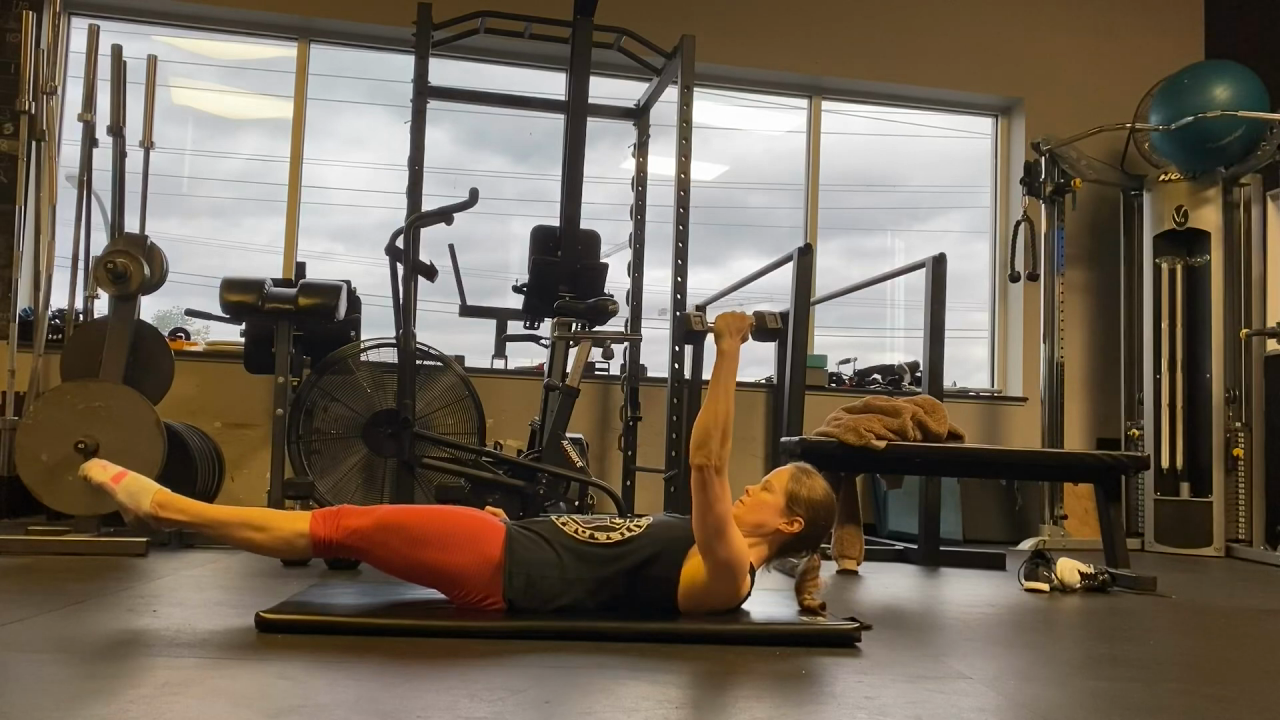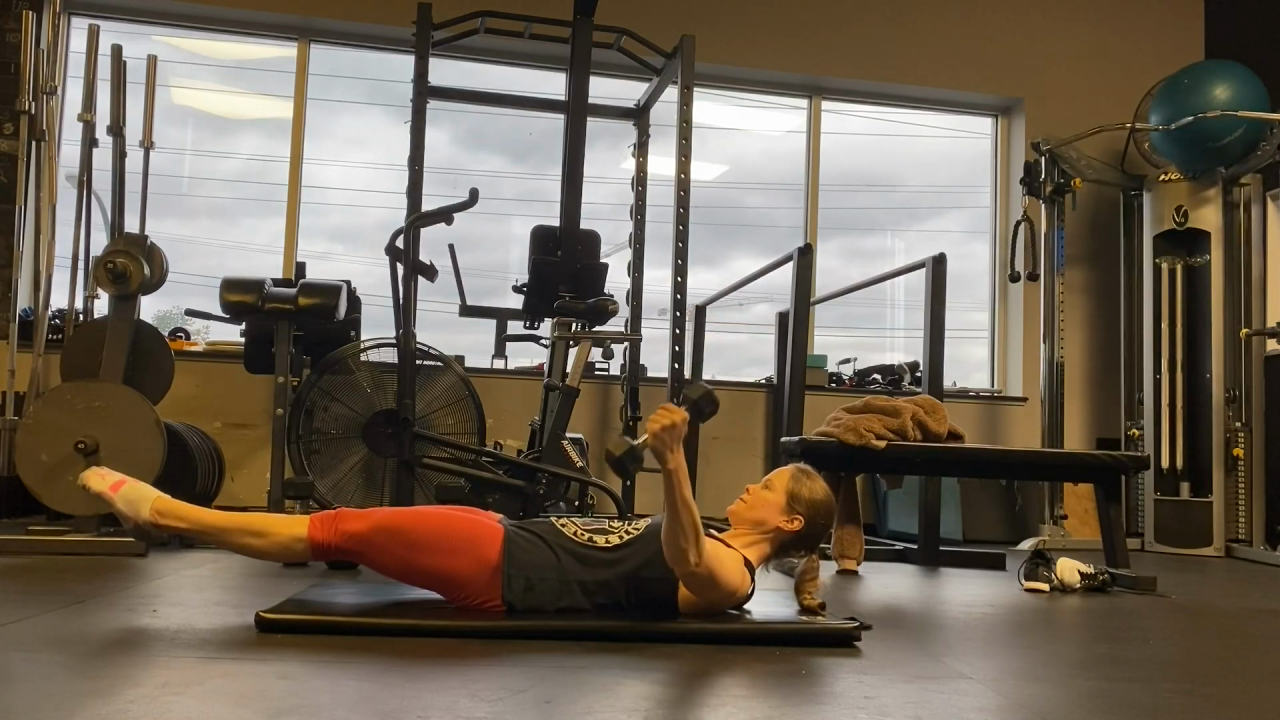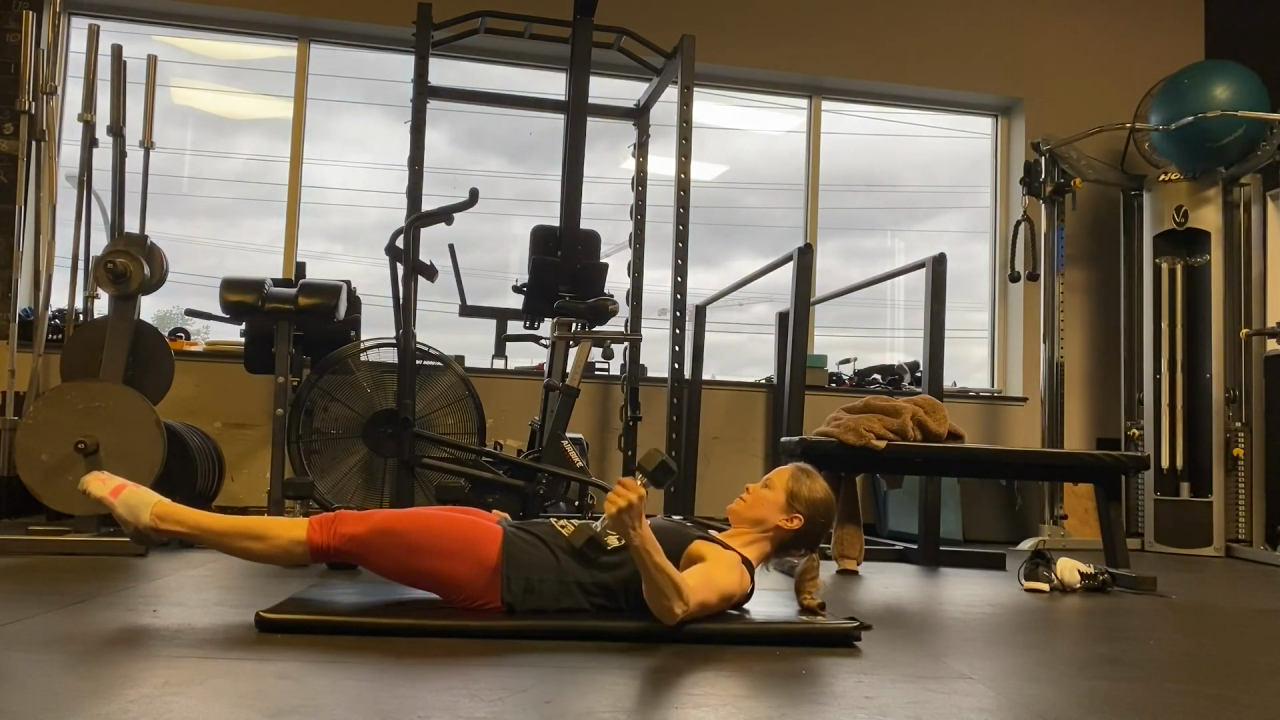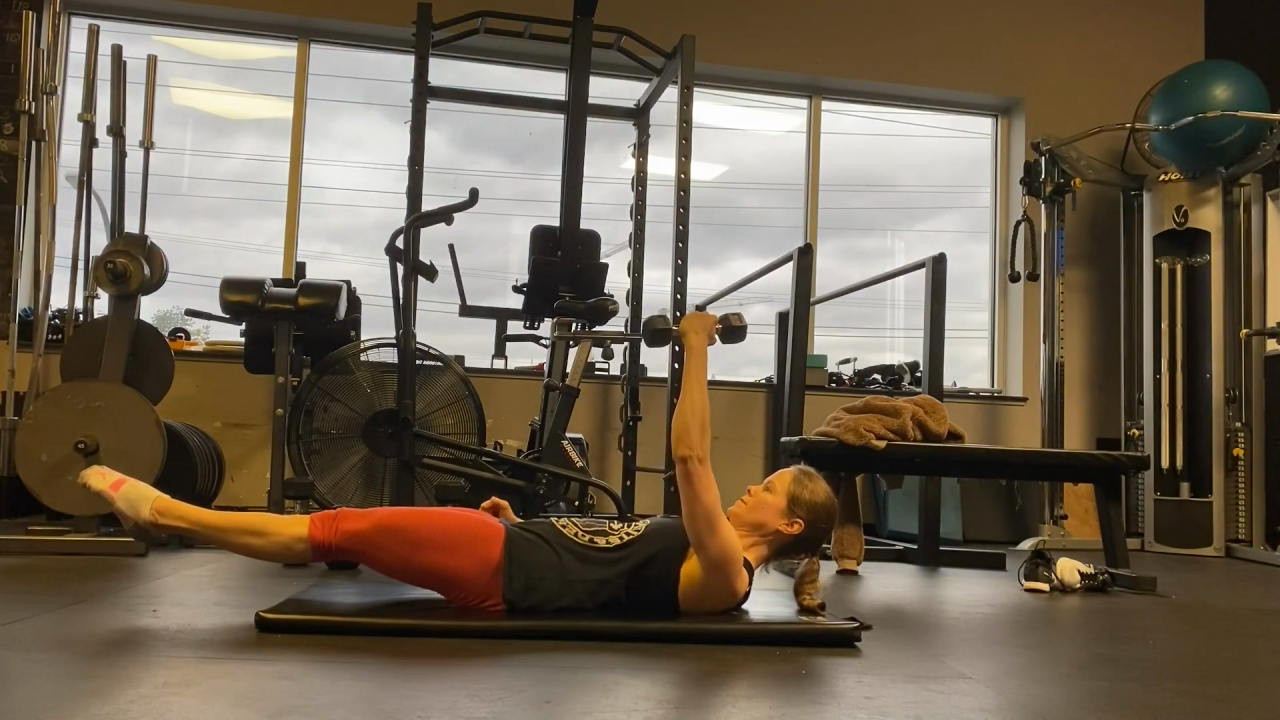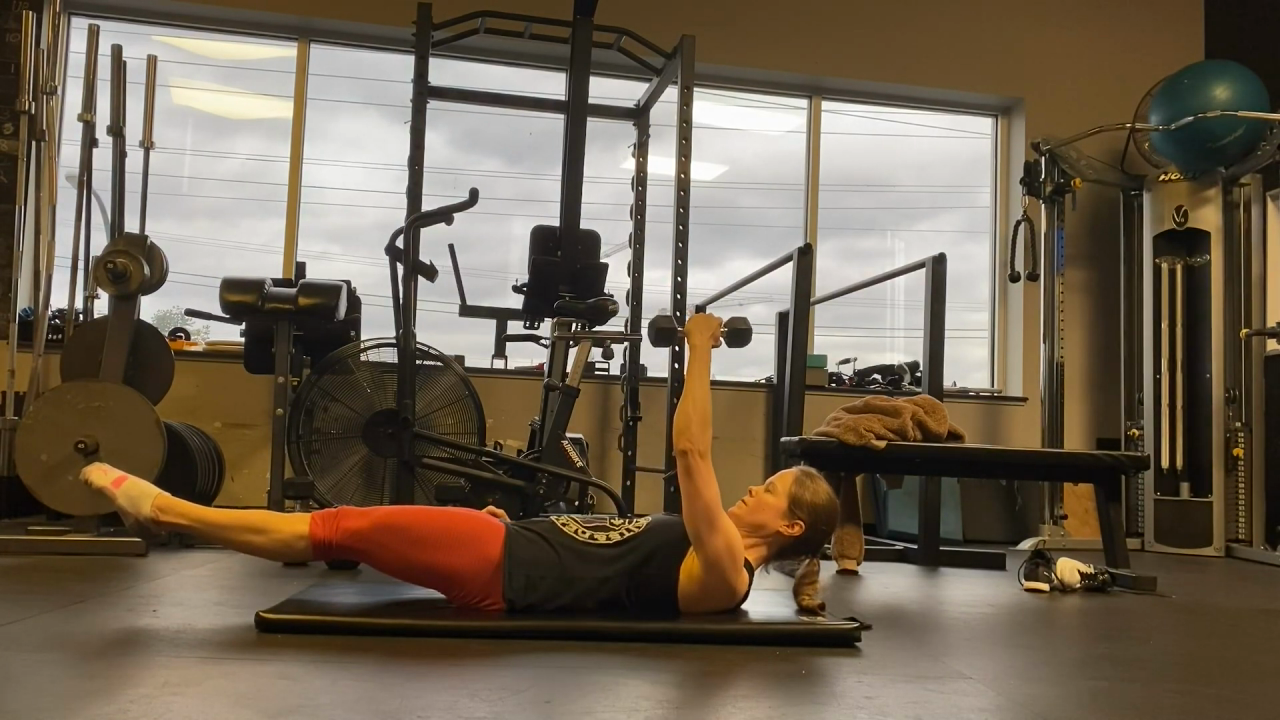
dt=1s
person 1, frame 1
left shoulder: (727, 573)
right shoulder: (707, 550)
left elbow: (707, 466)
left wrist: (727, 355)
right wrist: (516, 520)
left hip: (503, 571)
right hip: (511, 549)
left knee: (338, 527)
right knee: (341, 527)
left ankle: (163, 503)
right ankle: (165, 505)
person 1, frame 2
left shoulder: (729, 576)
right shoulder: (723, 546)
left elbow: (685, 560)
left wrist: (671, 462)
left hip: (503, 571)
right hip: (510, 544)
left knee: (340, 529)
right knee: (343, 527)
left ankle: (164, 511)
right ankle: (164, 510)
person 1, frame 3
left shoulder: (731, 574)
right shoulder: (708, 543)
left elbow: (671, 605)
left wrist: (634, 530)
left hip: (504, 570)
right hip: (512, 541)
left knee: (338, 531)
right knee: (342, 531)
left ankle: (163, 515)
right ankle: (165, 517)
person 1, frame 4
left shoulder: (724, 573)
right shoulder: (704, 554)
left elbow: (690, 459)
left wrist: (696, 352)
right wrist: (523, 522)
left hip: (503, 575)
right hip: (514, 554)
left knee: (337, 531)
right knee: (340, 529)
left ankle: (165, 510)
right ankle: (166, 512)
person 1, frame 5
left shoulder: (724, 573)
right shoulder: (706, 553)
left elbow: (690, 455)
left wrist: (700, 352)
right wrist: (516, 521)
left hip: (504, 572)
right hip: (514, 552)
left knee: (339, 528)
right knee: (341, 527)
left ankle: (165, 508)
right ankle: (167, 510)
